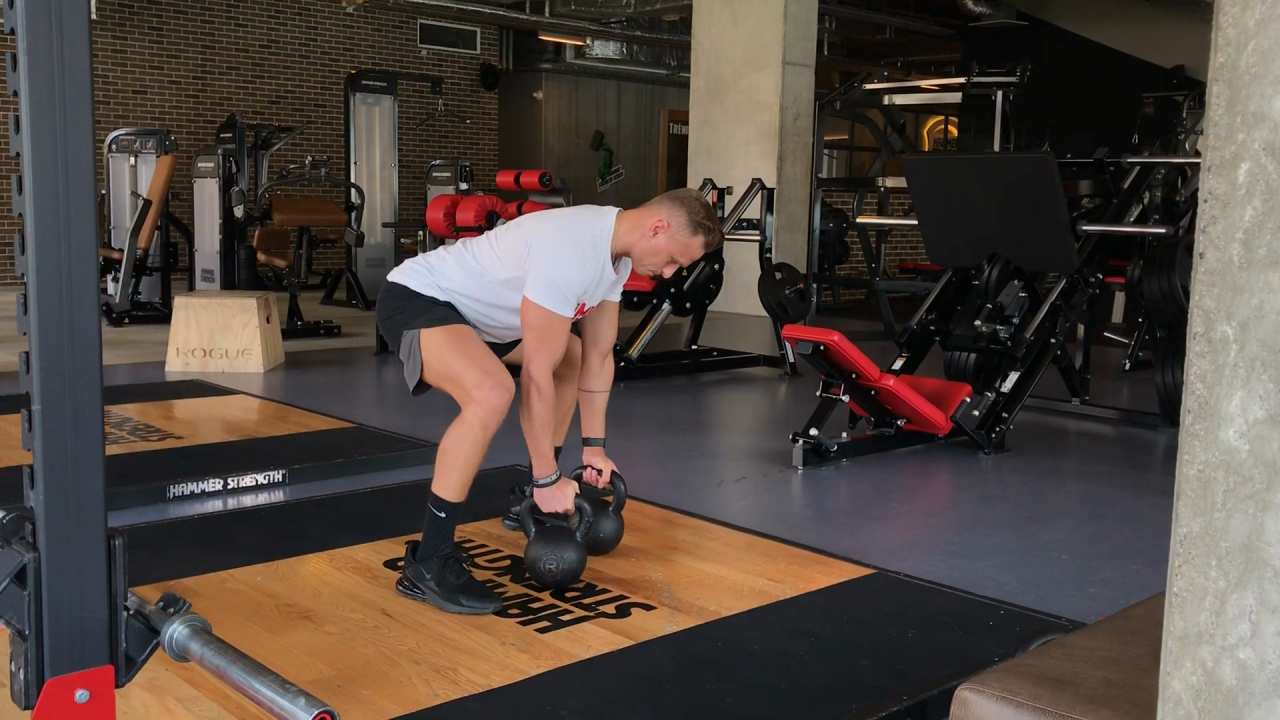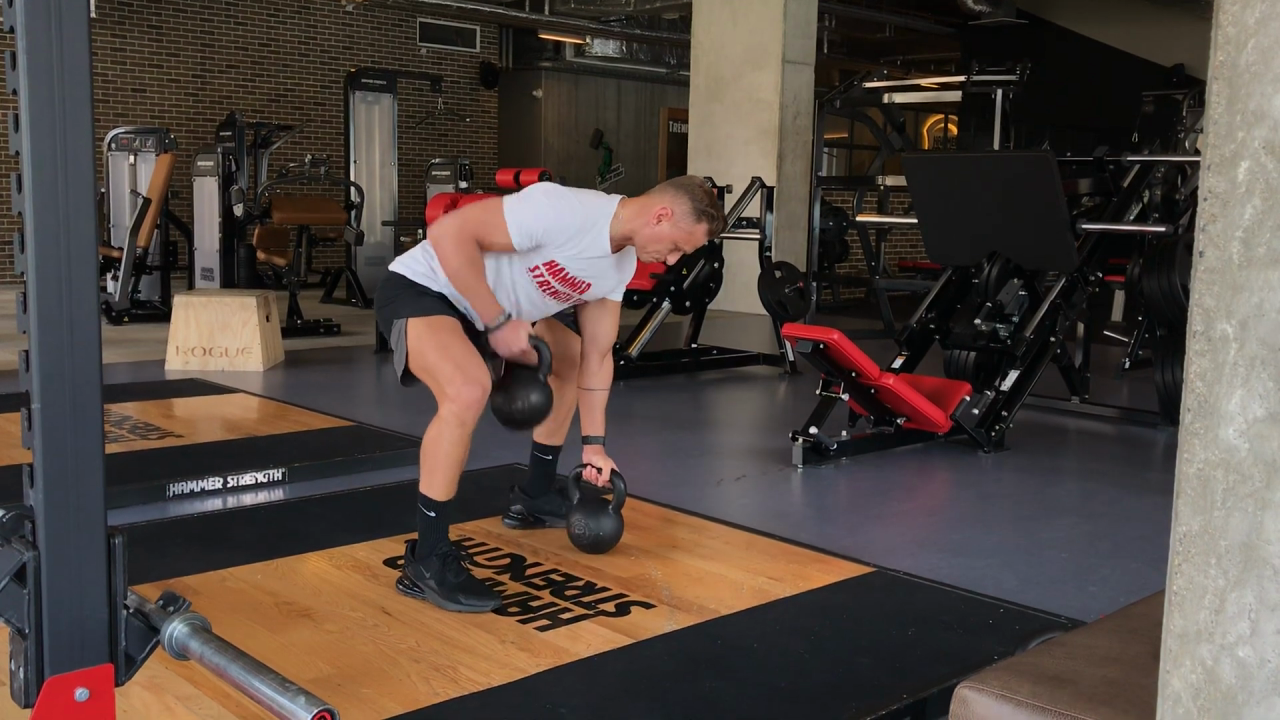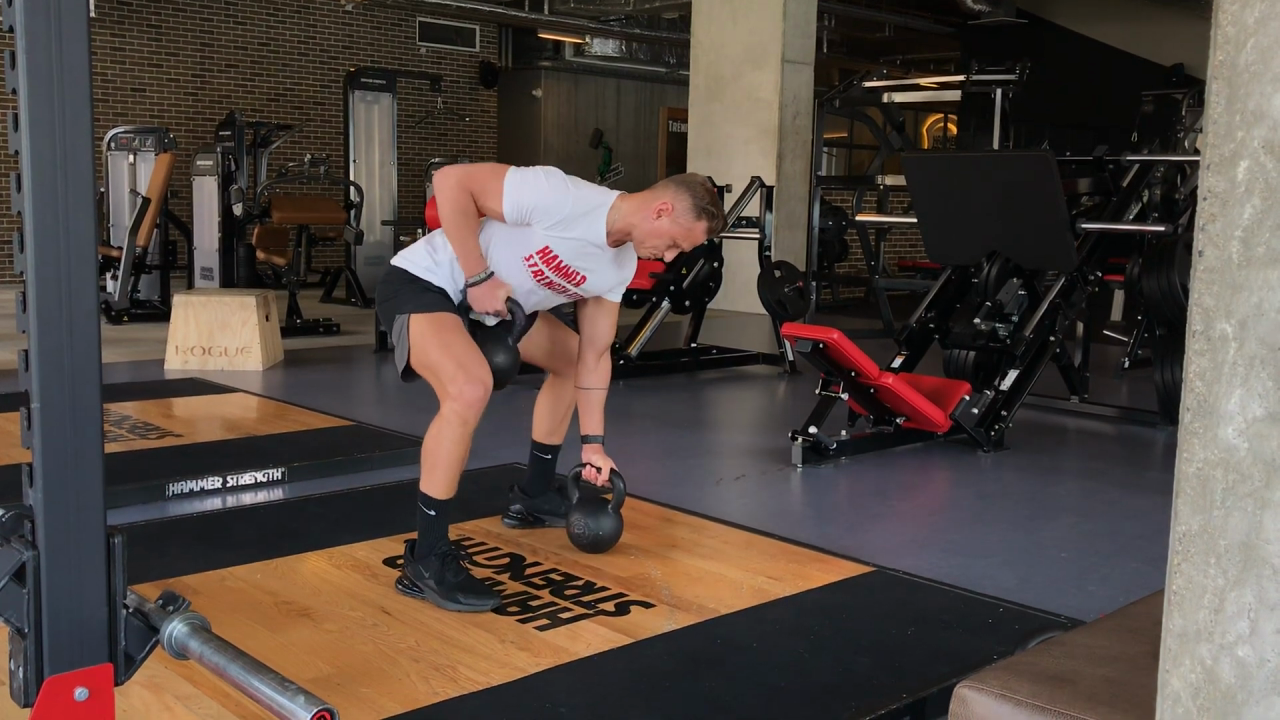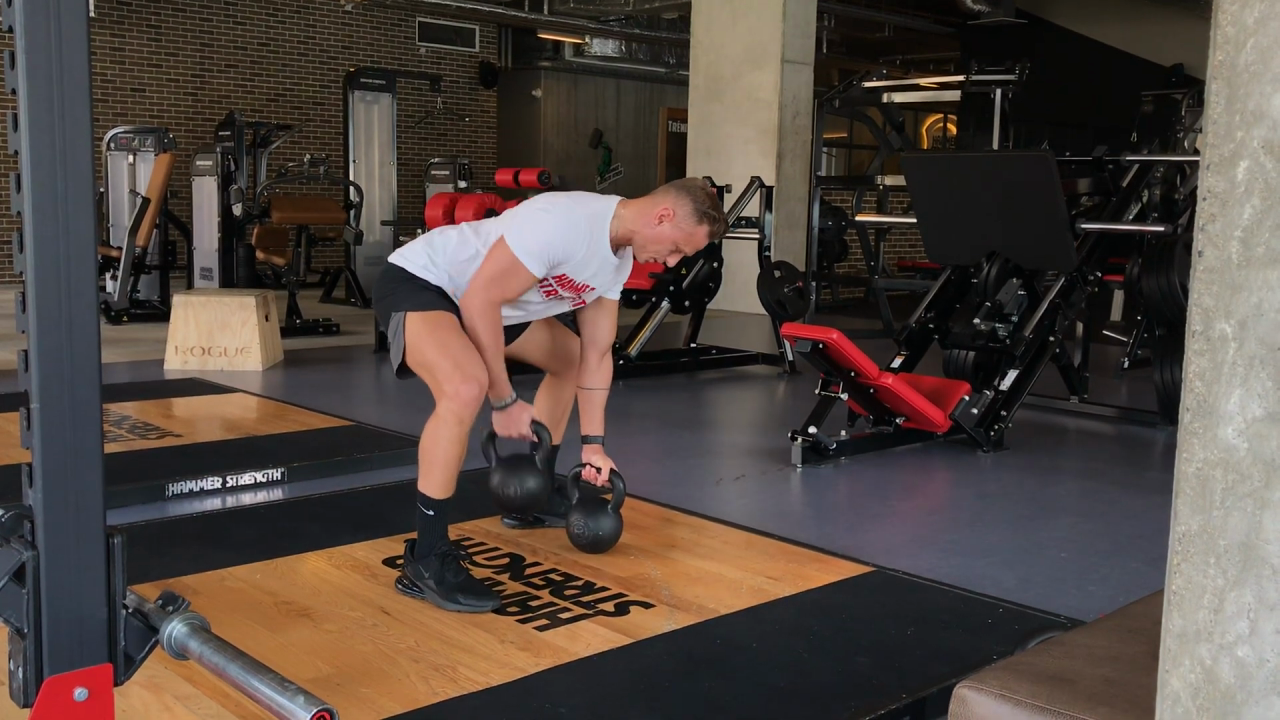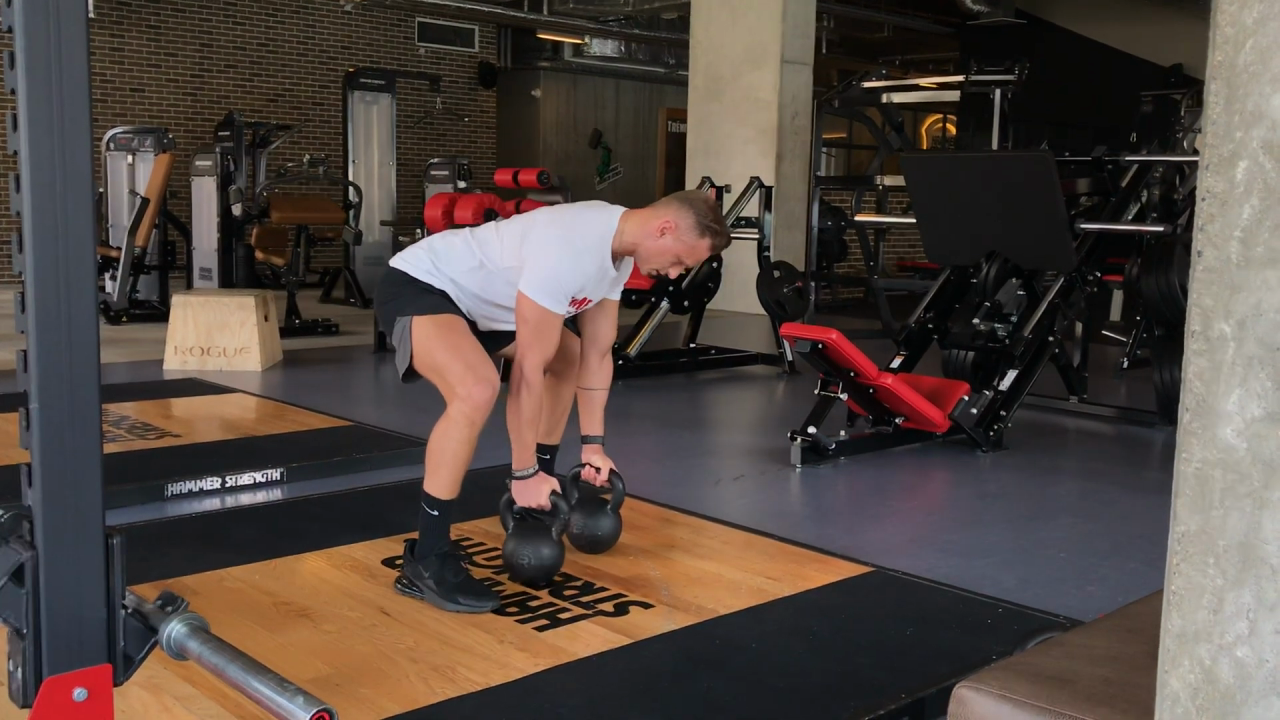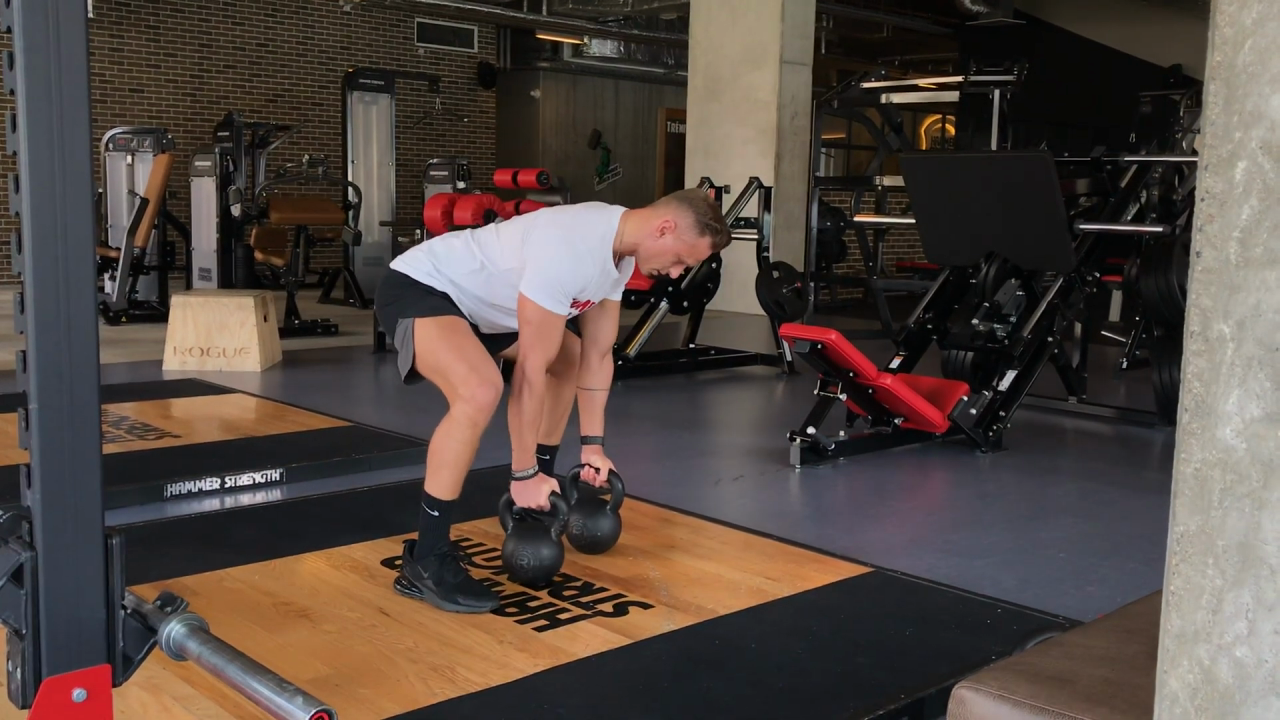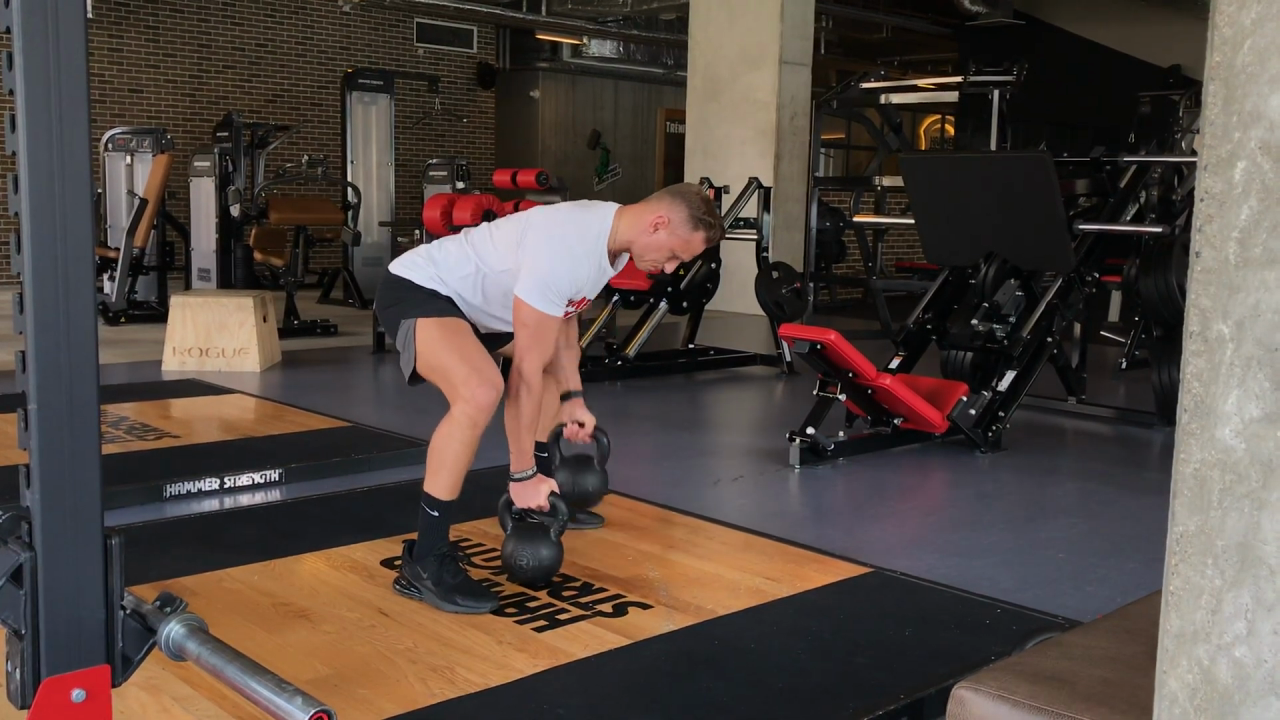
dt=0.4s
person 1, frame 1
left shoulder: (615, 253)
right shoulder: (571, 250)
left elbow: (597, 356)
right elbow: (537, 374)
left wrist: (594, 446)
right wrist: (547, 478)
left hip: (471, 306)
right hip: (417, 296)
left knee: (573, 358)
right knee: (491, 394)
left ankle: (528, 498)
right ankle: (430, 563)
person 1, frame 2
left shoulder: (622, 259)
right shoulder: (563, 211)
left elbow: (597, 355)
right elbow: (447, 232)
left wrist: (594, 445)
right wrist: (497, 323)
right hip: (421, 286)
left knee: (572, 359)
right knee: (469, 390)
left ankle: (533, 496)
right ankle: (428, 561)
person 1, frame 3
left shoulder: (620, 264)
right shoulder: (560, 197)
left elbow: (593, 355)
right elbow: (451, 179)
left wrist: (593, 443)
right wrist: (478, 277)
right hip: (423, 281)
left knee: (570, 359)
right knee: (470, 389)
left ankle: (533, 496)
right ankle: (427, 560)
person 1, frame 4
left shoulder: (618, 259)
right shoulder: (564, 222)
left elbow: (596, 353)
right elbow: (478, 301)
left wrist: (593, 444)
right wrist: (505, 402)
left hip: (482, 300)
right hip: (419, 280)
left knee: (570, 358)
right knee: (466, 388)
right ankle: (427, 561)
person 1, frame 5
left shoulder: (618, 249)
right shoulder: (569, 248)
left elbow: (596, 353)
right elbow: (528, 368)
left wrist: (592, 444)
right wrist: (524, 472)
left hip: (470, 292)
right hip: (417, 284)
left knee: (570, 358)
right knee: (477, 390)
left ankle: (539, 496)
right ankle: (427, 560)
person 1, frame 6
left shoulder: (619, 248)
right shoulder: (570, 249)
left elbow: (597, 354)
right elbow: (531, 369)
left wrist: (592, 445)
right wrist: (523, 474)
left hip: (470, 293)
right hip: (418, 287)
left knee: (569, 357)
right knee: (480, 391)
left ankle: (539, 496)
right ankle: (427, 561)
person 1, frame 7
left shoulder: (614, 245)
right shoulder: (564, 249)
left elbow: (561, 318)
right elbow: (529, 369)
left wrist: (573, 398)
right wrist: (522, 474)
left hip: (466, 293)
right hip: (417, 287)
left knee: (560, 360)
right knee: (480, 392)
left ankle: (538, 498)
right ankle: (425, 561)
